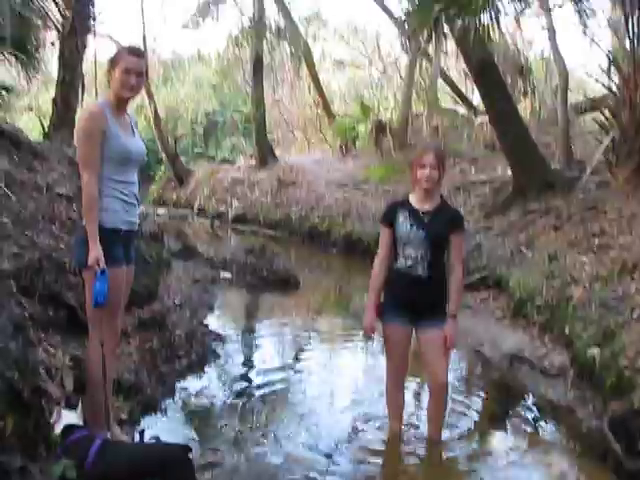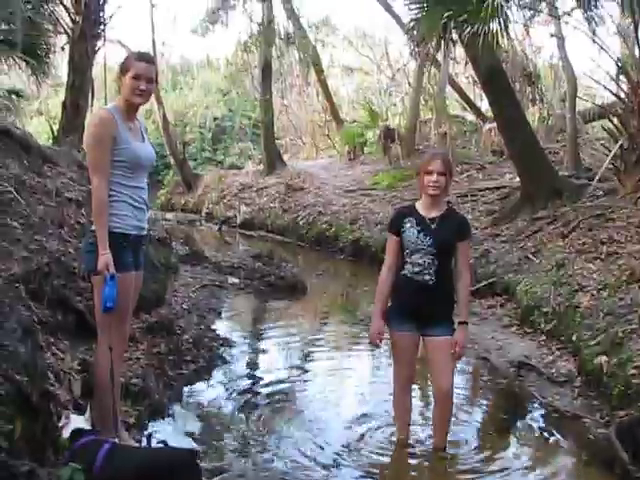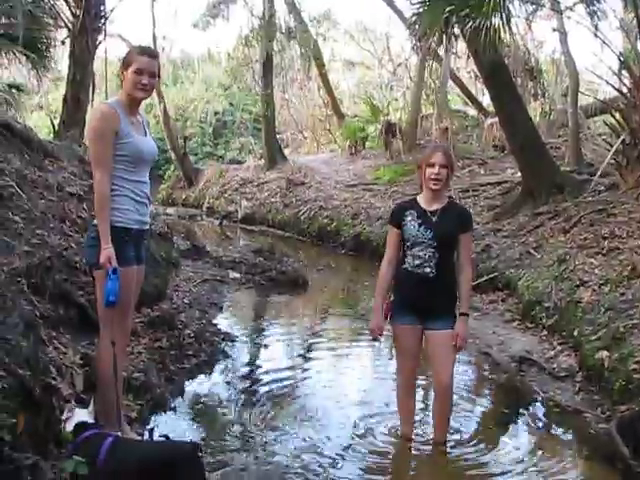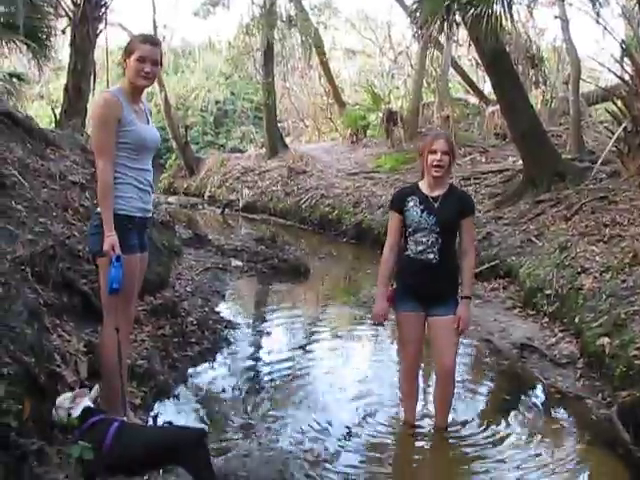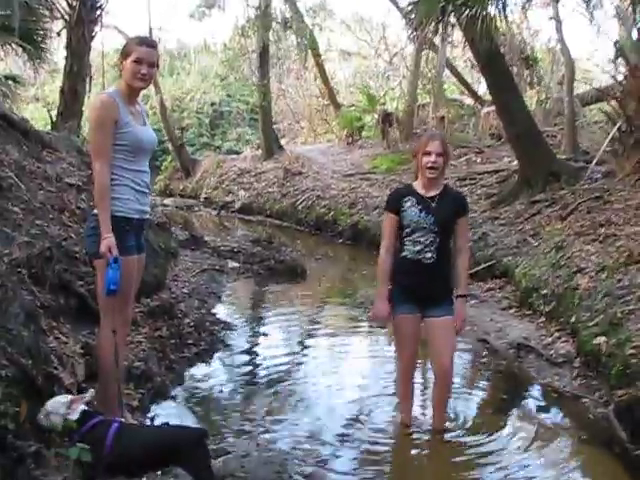
dt=0.2s
person 1, frame 1
left shoulder: (129, 120)
right shoulder: (95, 115)
right elbow: (89, 180)
left wrist: (127, 232)
right wrist: (94, 243)
left hip: (126, 232)
right hip: (104, 232)
left knee: (113, 333)
right knee: (102, 334)
left ankle: (106, 422)
right ankle: (99, 429)
person 1, frame 2
left shoulder: (139, 126)
right shoulder: (105, 120)
right elbow: (99, 186)
left wrist: (136, 238)
right wrist: (104, 248)
left hip: (135, 237)
right hip: (113, 238)
left knee: (121, 338)
right knee: (110, 339)
left ankle: (115, 427)
right ankle: (107, 433)
person 1, frame 3
left shoulder: (141, 120)
right shoulder: (107, 114)
right elbow: (101, 179)
left wrist: (139, 231)
right wrist: (106, 242)
left hip: (137, 232)
right hip: (115, 231)
left knee: (123, 332)
right knee: (112, 333)
left ankle: (117, 421)
right ankle: (110, 426)
person 1, frame 4
left shoulder: (144, 108)
right shoulder: (109, 102)
right elbow: (104, 167)
left wrist: (142, 219)
right wrist: (109, 230)
left hip: (140, 219)
right hip: (117, 220)
left knee: (127, 319)
right knee: (116, 320)
left ankle: (122, 409)
right ankle: (114, 412)
person 1, frame 5
left shoulder: (140, 110)
right shoulder: (106, 104)
right elbow: (100, 170)
left wrist: (137, 221)
right wrist: (106, 231)
left hip: (137, 221)
right hip: (115, 221)
left knee: (124, 321)
right knee: (113, 322)
left ankle: (118, 410)
right ankle: (111, 415)
person 2, frame 1
left shoulder: (450, 216)
right shoulder: (395, 210)
left elbow: (455, 268)
right elbow: (382, 260)
left wrist: (452, 317)
right wrist: (371, 307)
left hip: (432, 308)
right hip: (396, 304)
left knee: (439, 381)
right knee: (396, 374)
left ankle: (433, 441)
right ankle: (395, 435)
person 2, frame 2
left shoulder: (458, 223)
right shoulder: (402, 217)
left elbow: (463, 275)
right elbow: (389, 267)
left wrist: (462, 324)
right wrist: (377, 315)
left hip: (439, 315)
right hip: (402, 310)
left knee: (444, 389)
right knee: (403, 380)
left ankle: (439, 449)
right ankle: (402, 442)
person 2, frame 3
left shoulder: (459, 215)
right shoulder: (403, 211)
left elbow: (465, 267)
right elbow: (389, 261)
left wrist: (463, 316)
right wrist: (377, 309)
left hip: (442, 308)
right hip: (405, 304)
left knee: (444, 382)
right knee: (406, 376)
left ankle: (439, 444)
right ankle: (406, 438)
person 2, frame 4
left shoulder: (461, 201)
right shoulder: (404, 197)
left elbow: (467, 252)
right elbow: (391, 247)
left wrist: (465, 300)
right wrist: (381, 295)
left hip: (444, 294)
right hip: (408, 291)
left knee: (446, 368)
right knee: (409, 363)
left ankle: (440, 429)
right ankle: (409, 424)
person 2, frame 5
left shoulder: (456, 201)
right shoulder: (399, 197)
left elbow: (461, 251)
right elbow: (387, 249)
left wrist: (461, 298)
right wrist: (381, 296)
left hip: (440, 295)
right hip: (404, 292)
left knee: (444, 369)
right knee: (405, 364)
left ankle: (438, 431)
right ankle: (406, 425)
